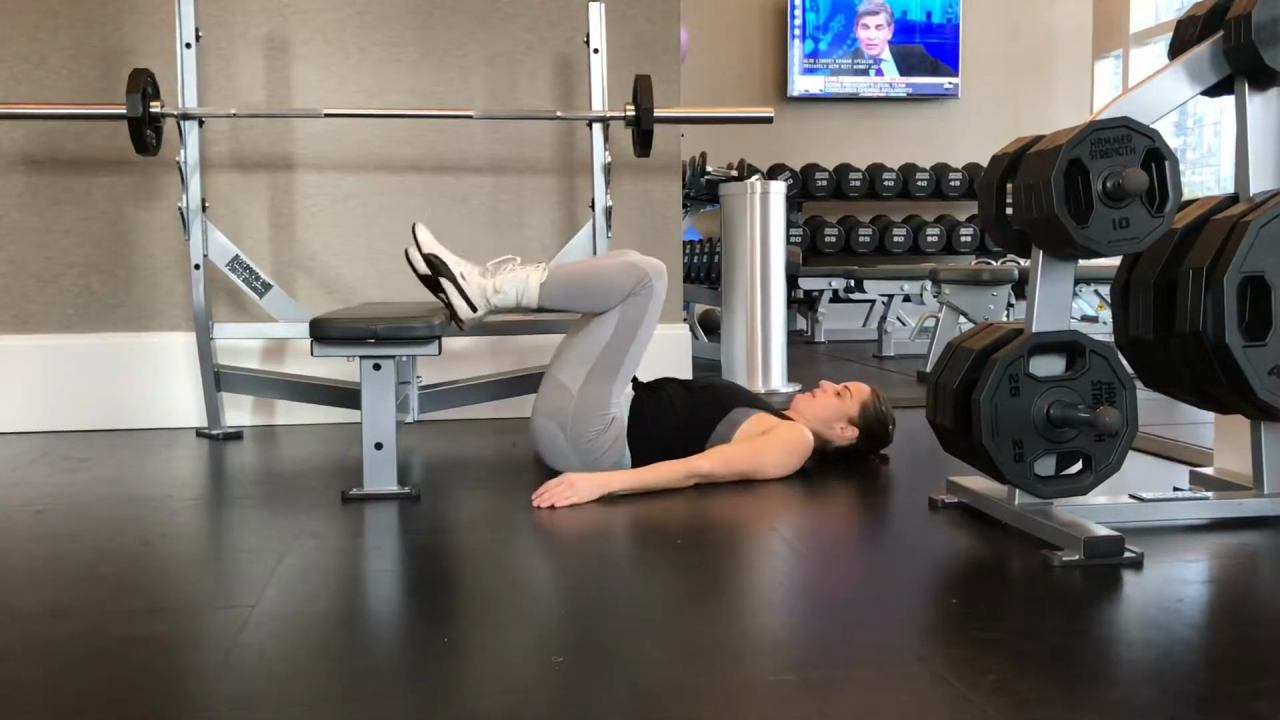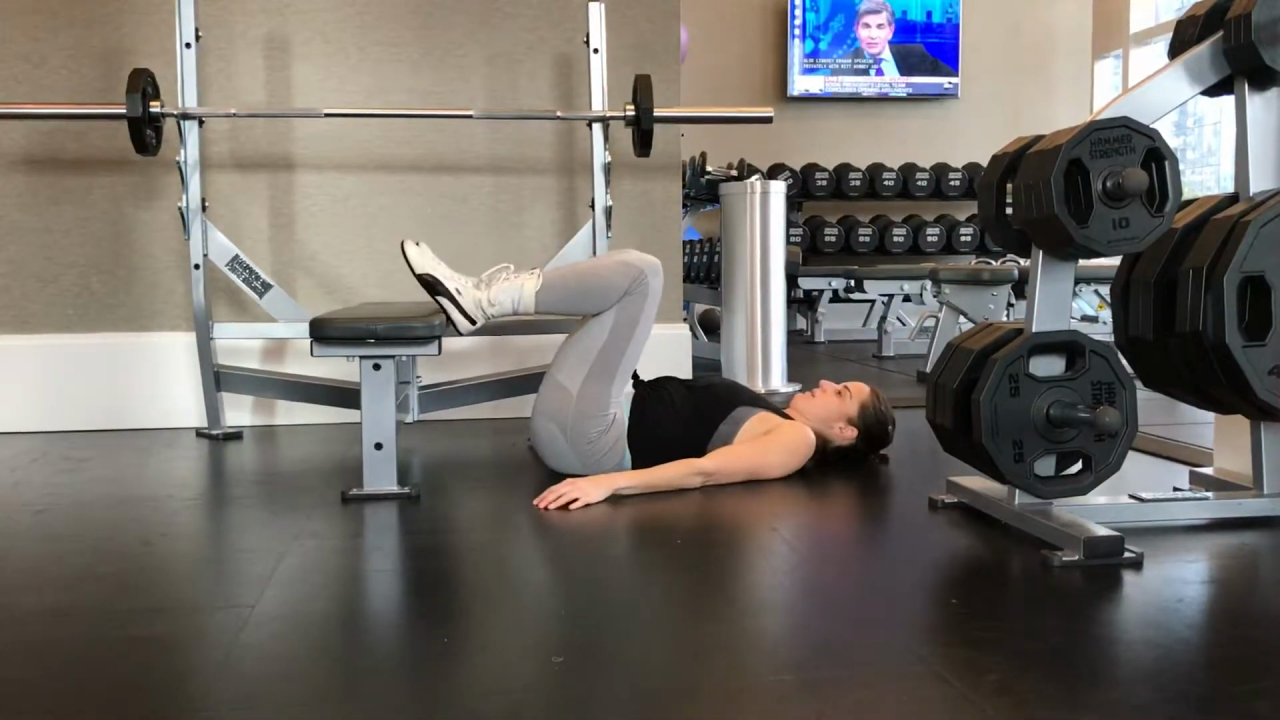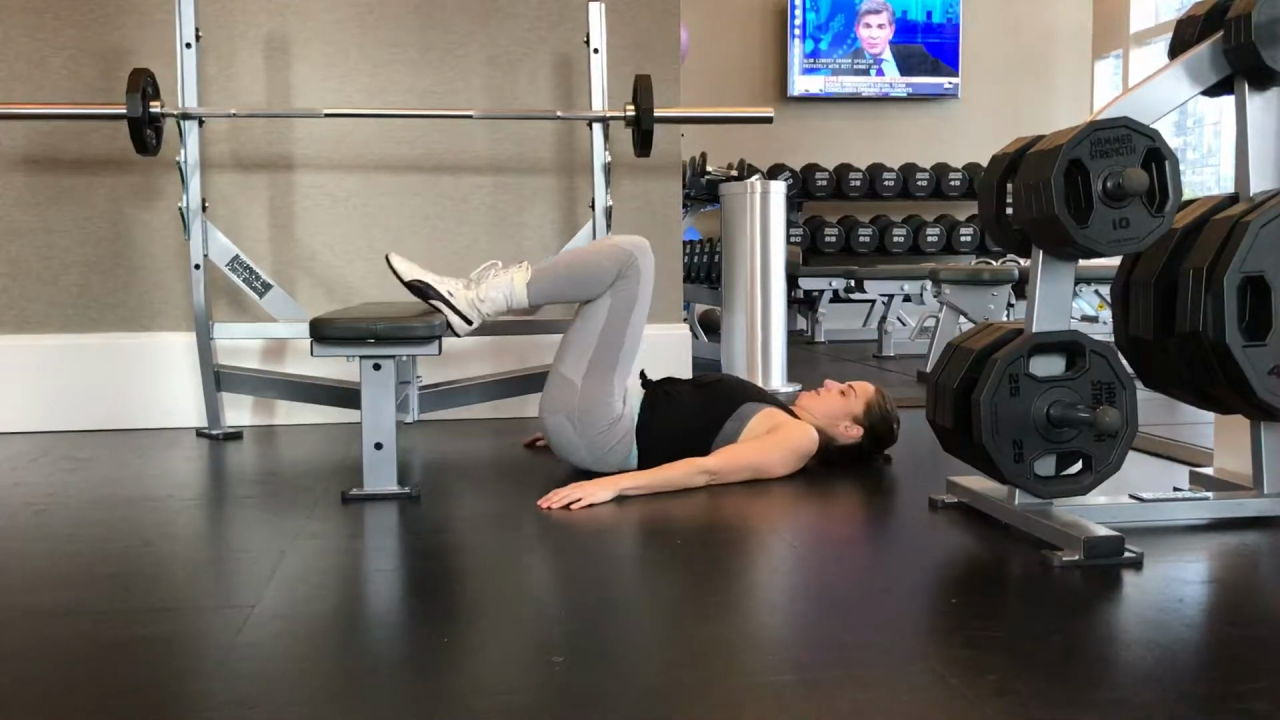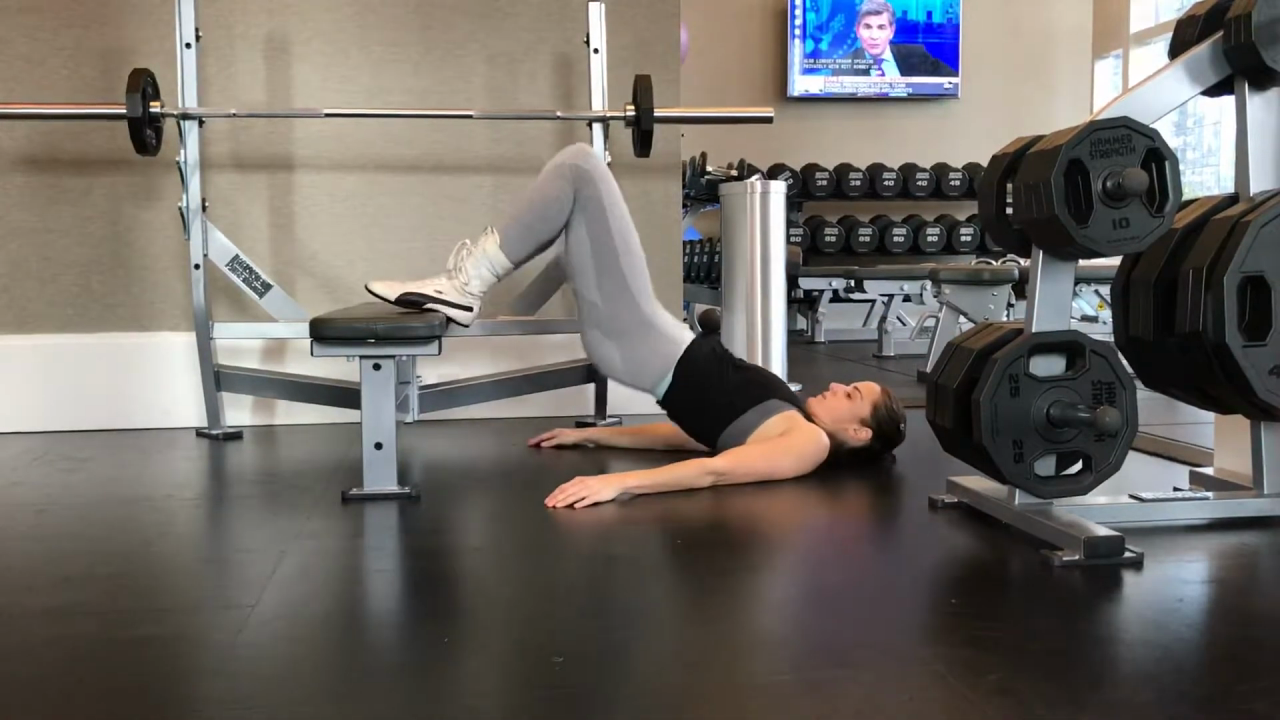
dt=0.4s
person 1, frame 1
left shoulder: (794, 441)
right shoulder: (772, 427)
left elbow: (700, 468)
left wrist: (600, 482)
left hip: (584, 437)
right hip: (613, 421)
left knee: (645, 275)
right knee: (627, 271)
left ankle: (483, 290)
right ankle: (481, 289)
person 1, frame 2
left shoulder: (795, 441)
right shoulder: (771, 423)
left elbow: (704, 471)
left wrist: (608, 482)
left hip: (586, 442)
right hip: (601, 425)
left knee: (640, 273)
right knee: (632, 275)
left ankle: (481, 300)
right ankle: (480, 297)
person 1, frame 3
left shoulder: (799, 439)
right shoulder: (777, 420)
left elbow: (708, 470)
left wrist: (612, 485)
left hip: (596, 430)
right hip: (605, 425)
left knee: (631, 256)
right knee: (627, 260)
left ankle: (474, 300)
right ankle: (473, 298)
person 1, frame 4
left shoulder: (810, 445)
right shoulder: (797, 423)
left elbow: (714, 471)
left wrist: (618, 483)
left hip: (637, 345)
right hip: (653, 349)
left knee: (581, 166)
left ankle: (464, 287)
right ankle: (464, 289)
